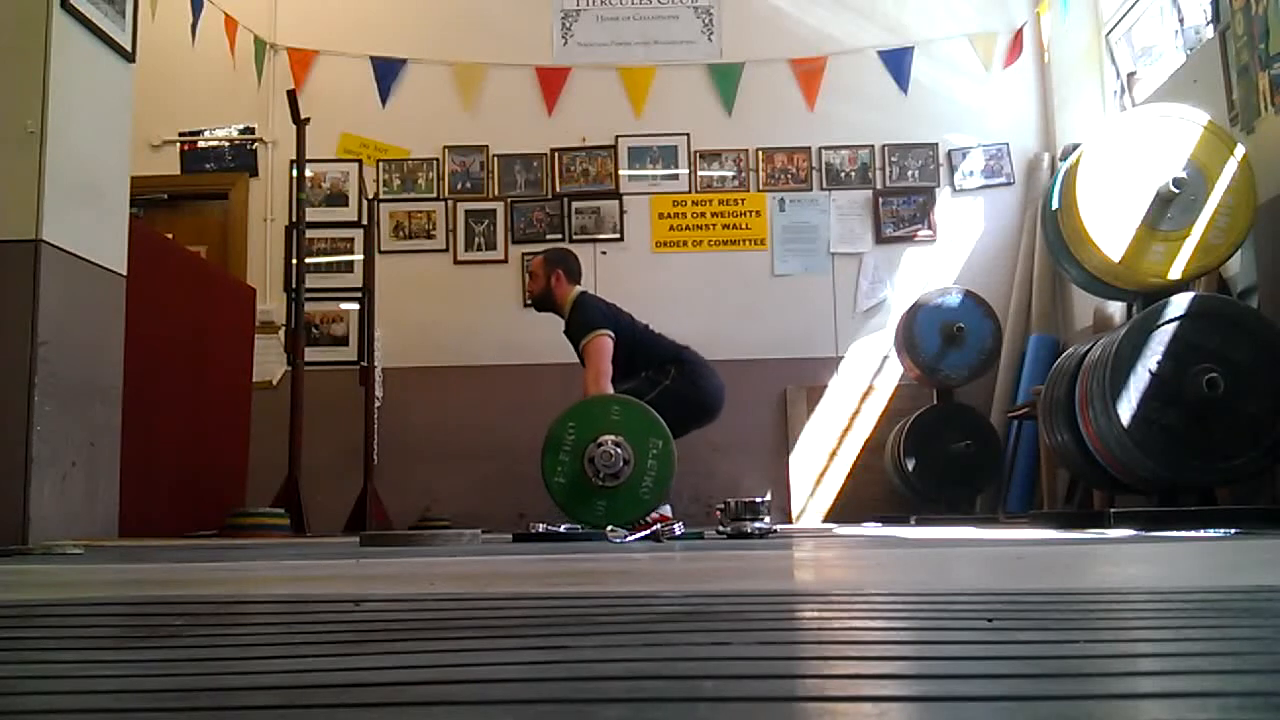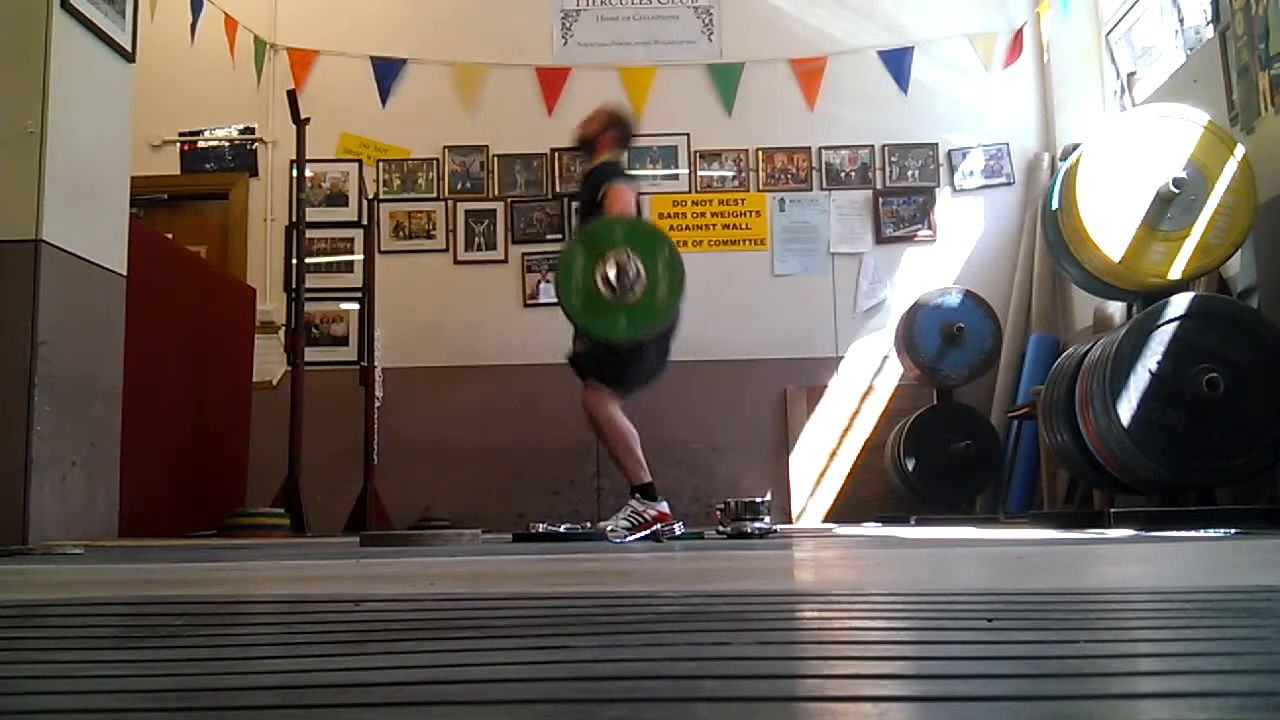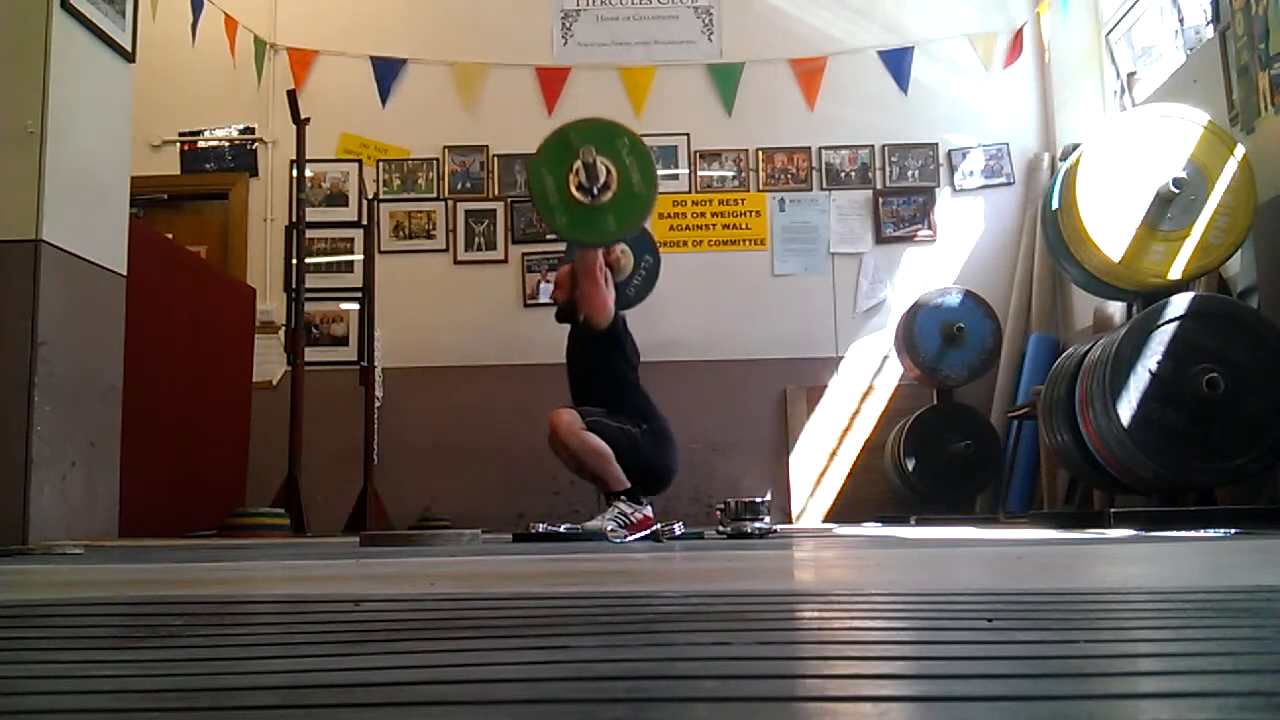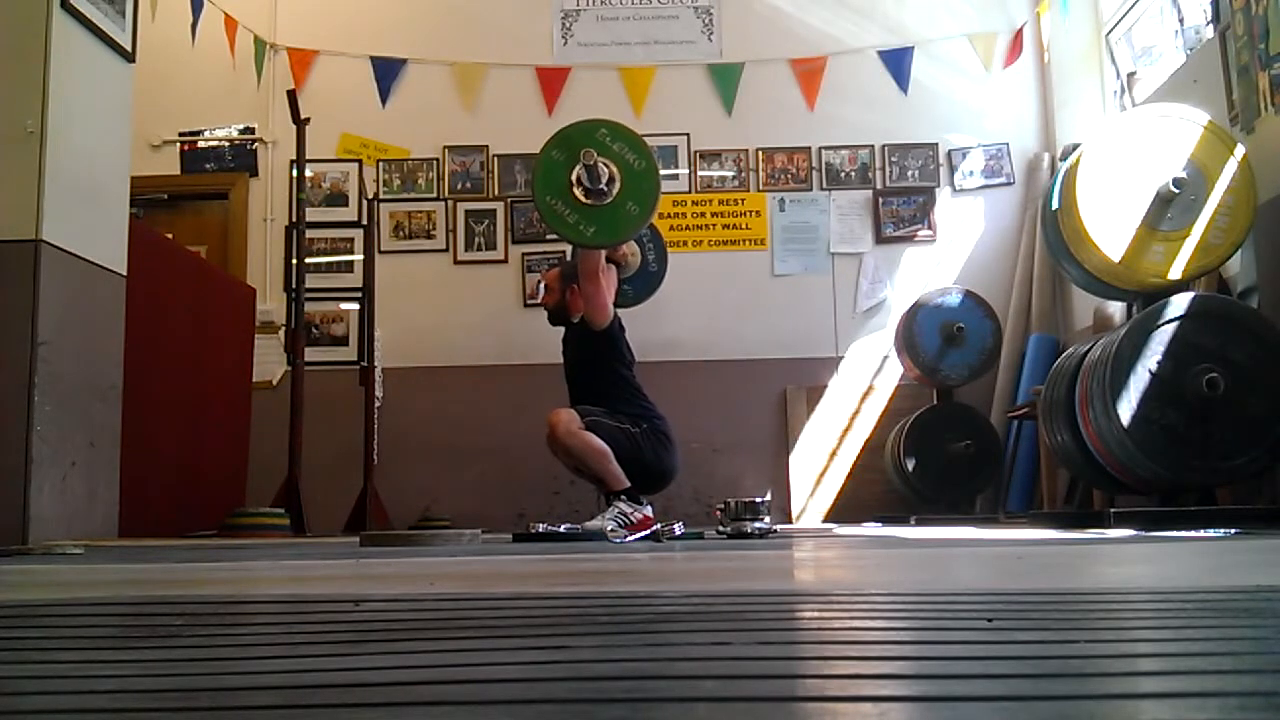
dt=0.7s
person 1, frame 1
left shoulder: (586, 313)
right shoulder: (586, 312)
left elbow: (599, 379)
right elbow: (601, 379)
left hip: (690, 381)
right hip: (697, 384)
left ankle: (650, 506)
person 1, frame 2
left shoulder: (608, 174)
right shoulder: (601, 179)
left elbow: (623, 213)
left knee: (598, 399)
right knee: (601, 399)
left ankle: (649, 502)
right ankle: (645, 498)
person 1, frame 3
left shoulder: (599, 326)
right shoulder: (588, 328)
left elbow: (591, 274)
right elbow: (599, 276)
left hip: (650, 449)
right hip: (640, 446)
left knee: (564, 422)
right knee: (563, 435)
left ankle: (632, 507)
right ankle: (627, 503)
person 1, frame 4
left shoulder: (596, 326)
right shoulder: (581, 329)
left elbow: (593, 275)
right elbow: (604, 280)
left hip: (651, 449)
right hip: (640, 450)
left knee: (562, 423)
right knee: (559, 438)
left ankle: (631, 505)
right ankle: (626, 503)
